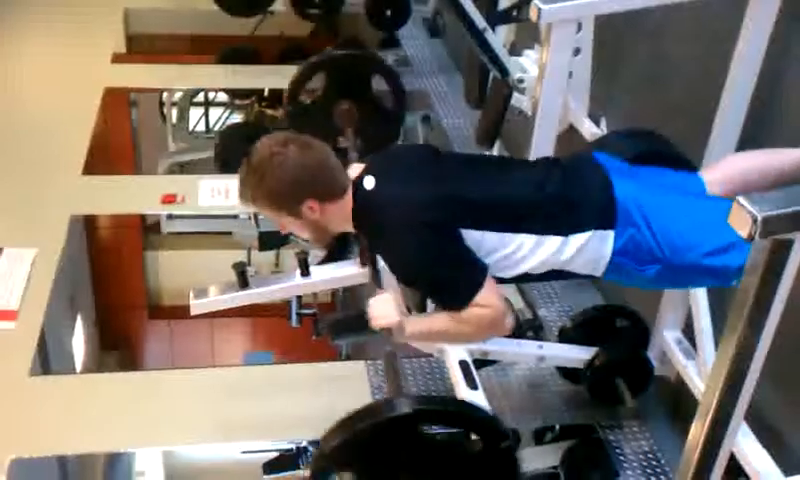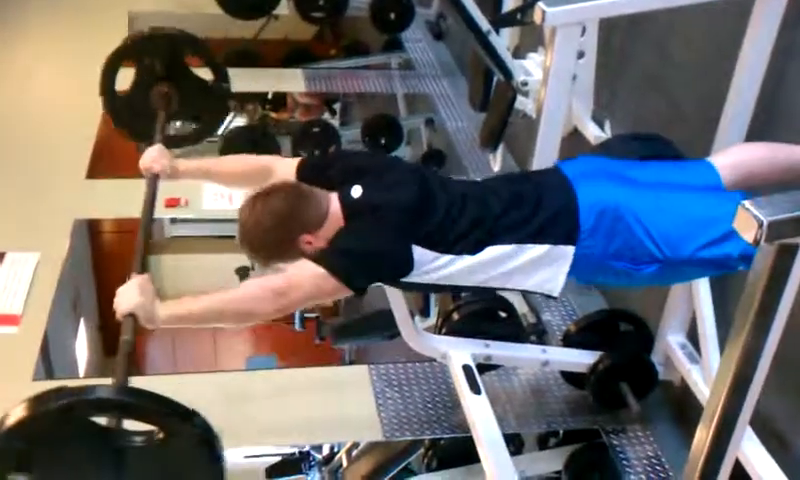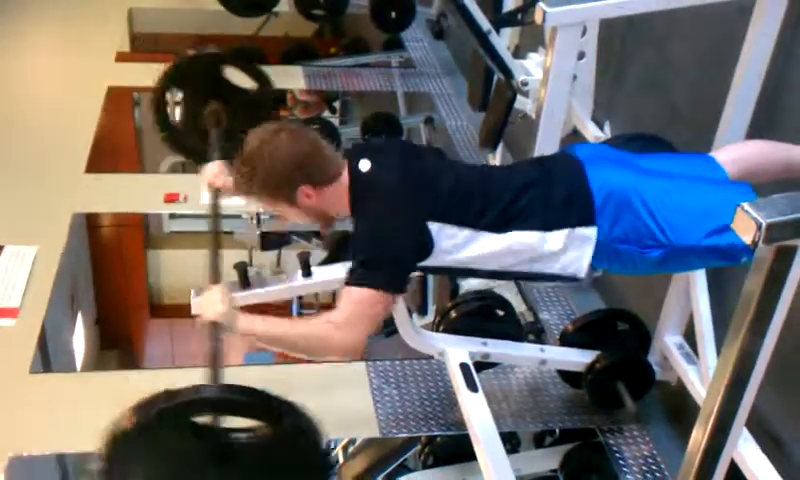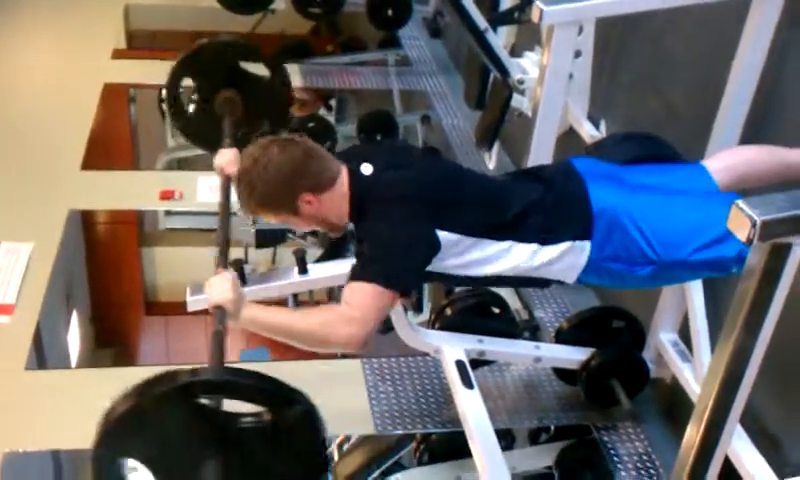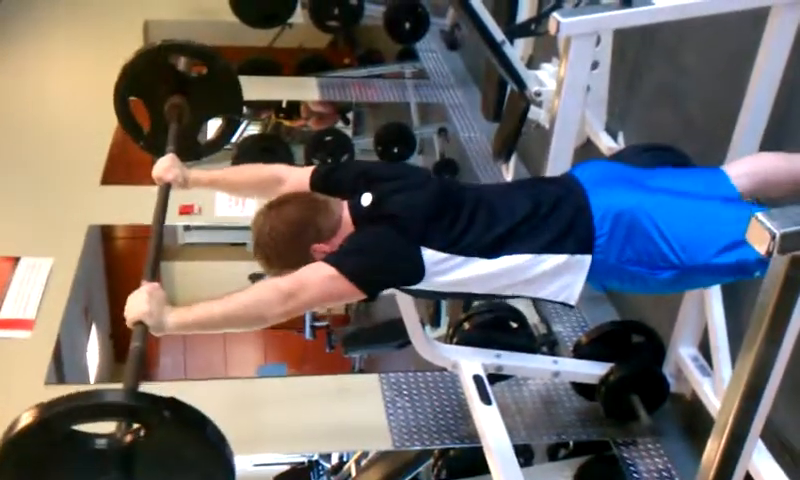
dt=1s
person 1, frame 1
left shoulder: (408, 237)
right shoulder: (380, 167)
left elbow: (493, 319)
left wrist: (403, 326)
right wrist: (325, 159)
left hip: (612, 231)
right hip: (586, 179)
right knee: (713, 188)
person 1, frame 2
left shoulder: (373, 240)
right shoulder: (351, 171)
left elbow: (275, 297)
right elbow: (270, 168)
left wrist: (157, 310)
right wrist: (180, 166)
left hip: (583, 232)
right hip: (568, 187)
left knee: (743, 226)
right knee: (717, 177)
person 1, frame 3
left shoulder: (387, 223)
right shoulder: (363, 159)
left elbow: (345, 336)
right elbow: (295, 169)
left wrist: (234, 319)
right wrist: (238, 177)
left hip: (596, 223)
right hip: (579, 174)
right knee: (719, 173)
person 1, frame 4
left shoulder: (392, 224)
right shoulder: (362, 162)
left elbow: (348, 330)
right elbow: (310, 164)
left wrist: (243, 310)
right wrist: (249, 171)
left hip: (593, 236)
right hip: (571, 186)
left knee: (747, 233)
right knee: (711, 179)
person 1, frame 5
left shoulder: (384, 242)
right shoulder: (362, 182)
left elbow: (283, 300)
right elbow: (280, 177)
left wrist: (168, 317)
right wrist: (191, 175)
left hip: (603, 238)
right hip: (585, 192)
right knee: (731, 188)
